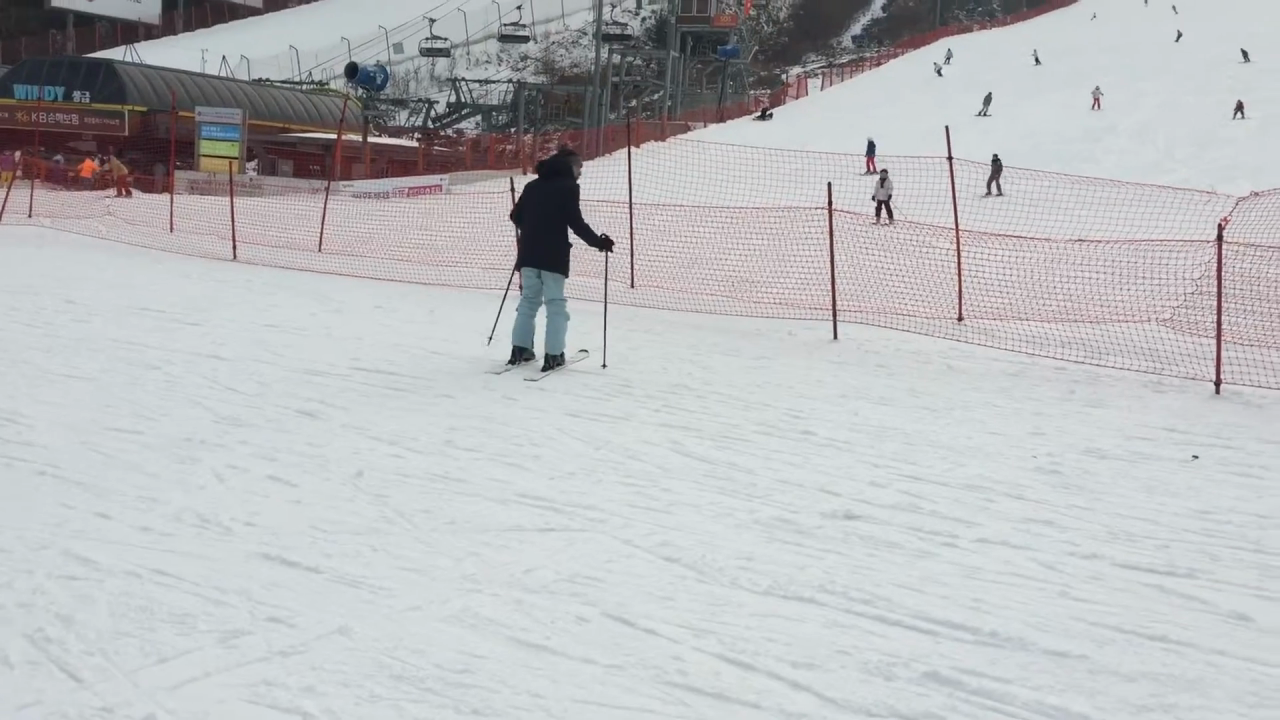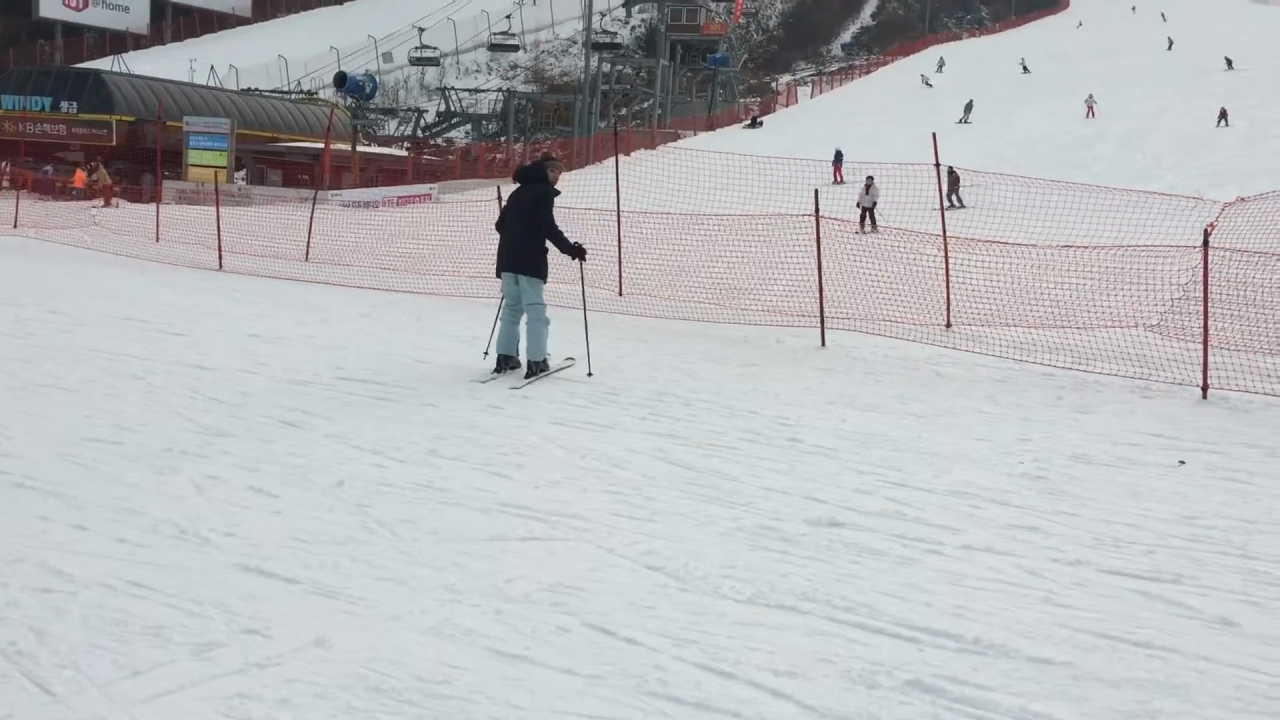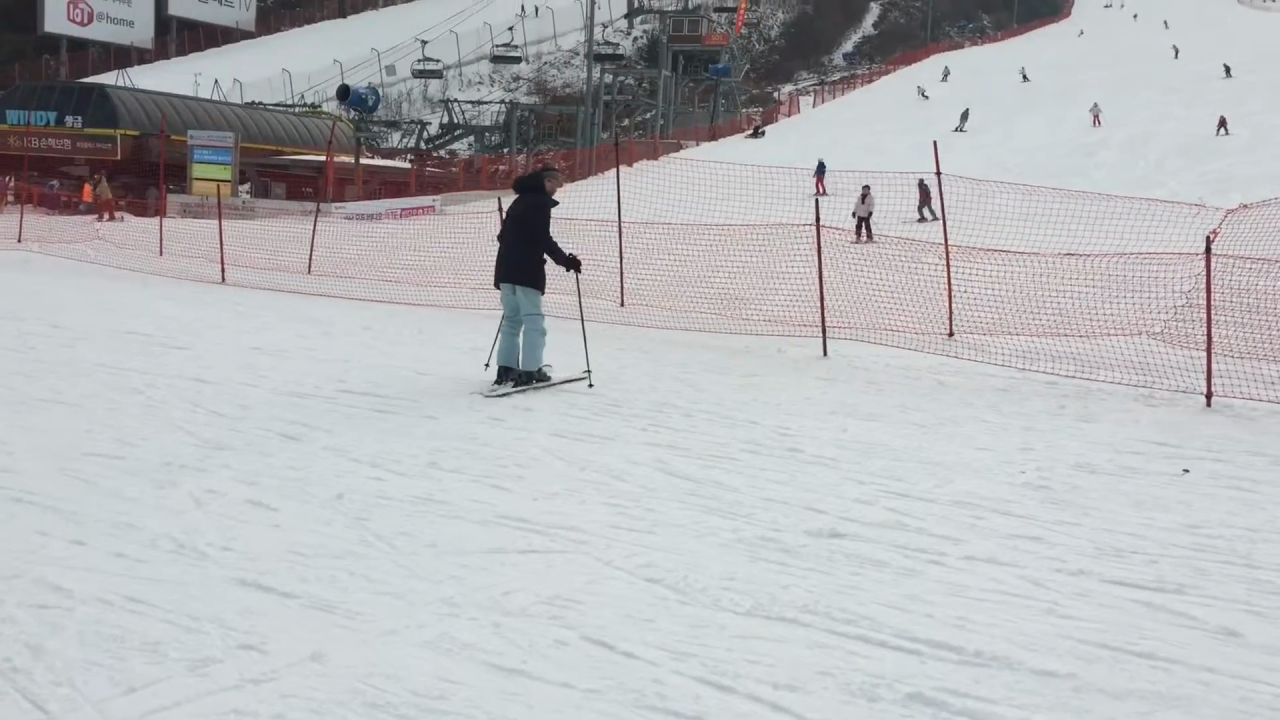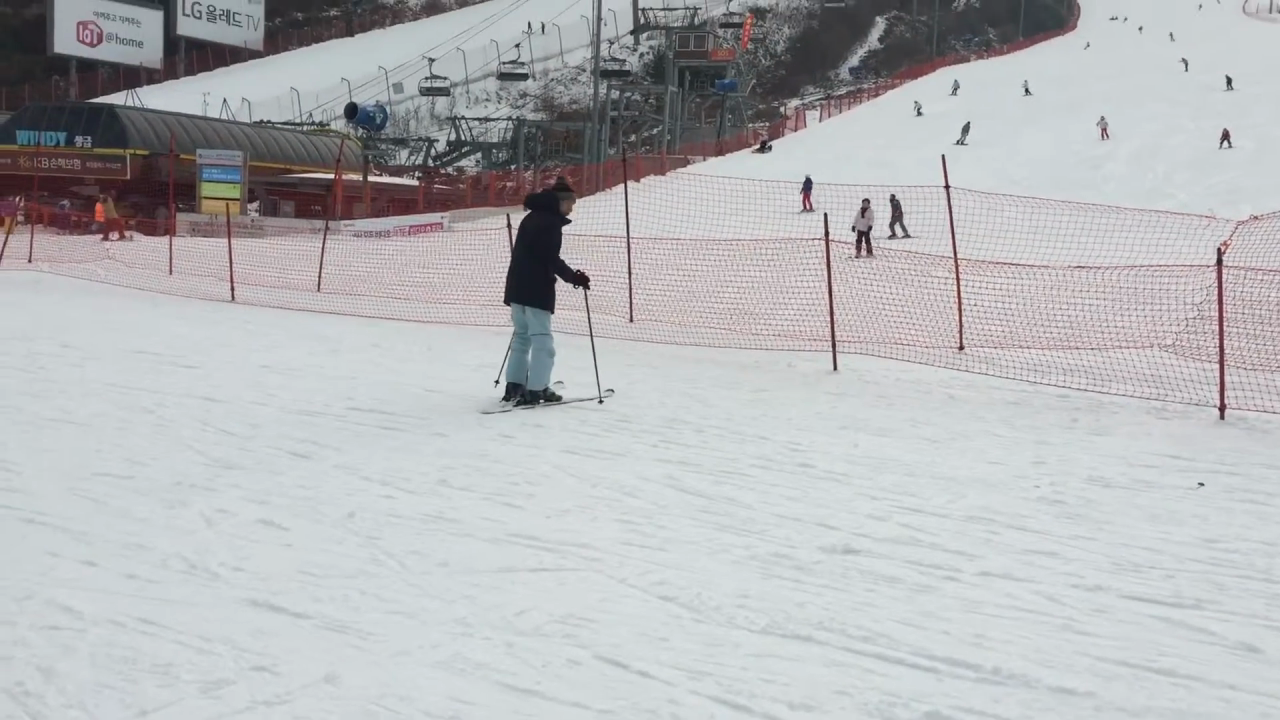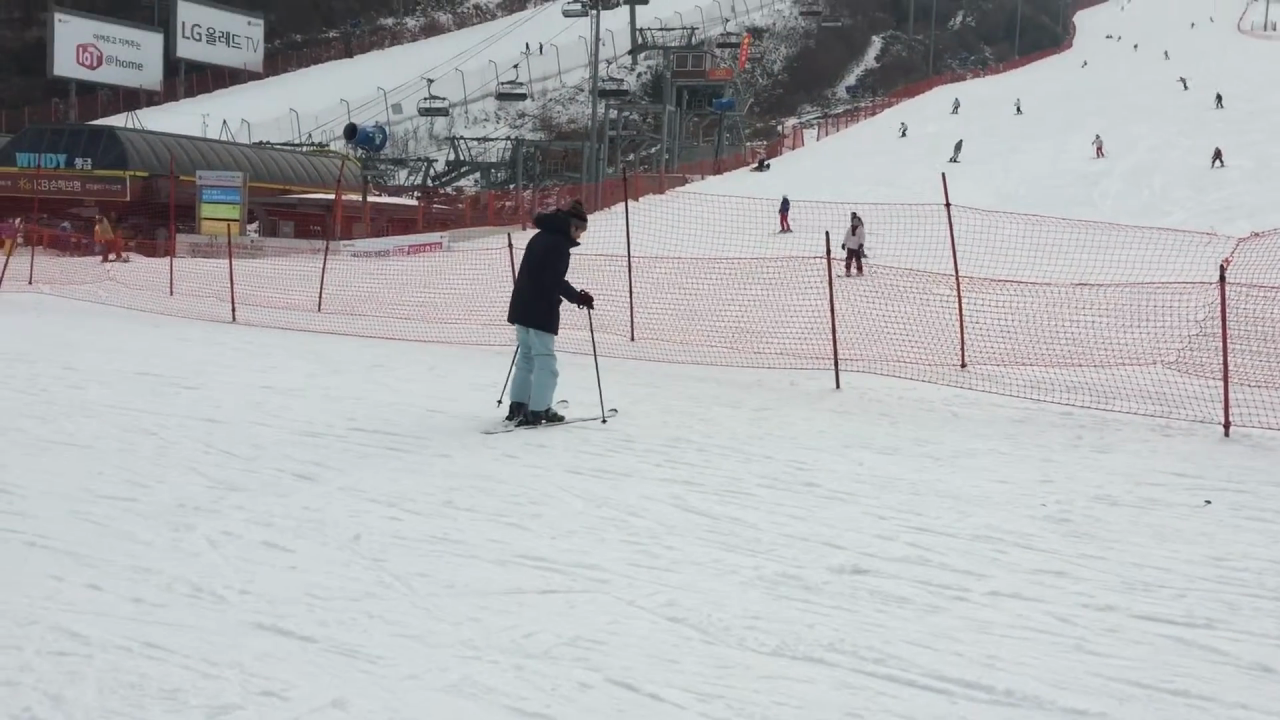
dt=0.2s
person 1, frame 1
left shoulder: (534, 185)
right shoulder: (568, 186)
left elbow: (516, 214)
right elbow: (575, 222)
right wrist: (598, 242)
left hip: (529, 251)
right hip: (553, 252)
left knee: (529, 299)
right knee: (555, 303)
left ankle: (520, 349)
right ankle: (553, 354)
person 1, frame 2
left shoulder: (518, 192)
right shoulder: (543, 192)
left elbow: (501, 224)
right elbow: (549, 227)
right wrist: (571, 249)
left hip: (508, 257)
right hip: (530, 259)
left knee: (512, 307)
right knee: (535, 309)
left ankle: (505, 357)
right ankle: (536, 361)
person 1, frame 3
left shoulder: (519, 202)
right shoulder: (540, 202)
left elbow: (503, 235)
right elbow: (543, 238)
right wrist: (565, 260)
left hip: (507, 268)
right hip: (528, 270)
left knee: (512, 319)
right knee: (533, 319)
left ankle: (506, 369)
right ankle: (530, 370)
person 1, frame 4
left shoulder: (532, 217)
right shoulder: (551, 221)
right elbow: (550, 258)
right wrist: (573, 276)
left hip: (518, 285)
right hip: (537, 288)
left knee: (521, 336)
right knee: (541, 338)
left ankle: (514, 385)
right ankle: (536, 389)
person 1, frame 5
left shoulder: (540, 237)
right shoulder: (560, 243)
right elbow: (555, 279)
right wrist: (577, 297)
left hip: (522, 305)
right hip: (542, 309)
left knee: (526, 357)
right knee: (544, 358)
left ankle: (518, 405)
right ankle: (538, 410)
